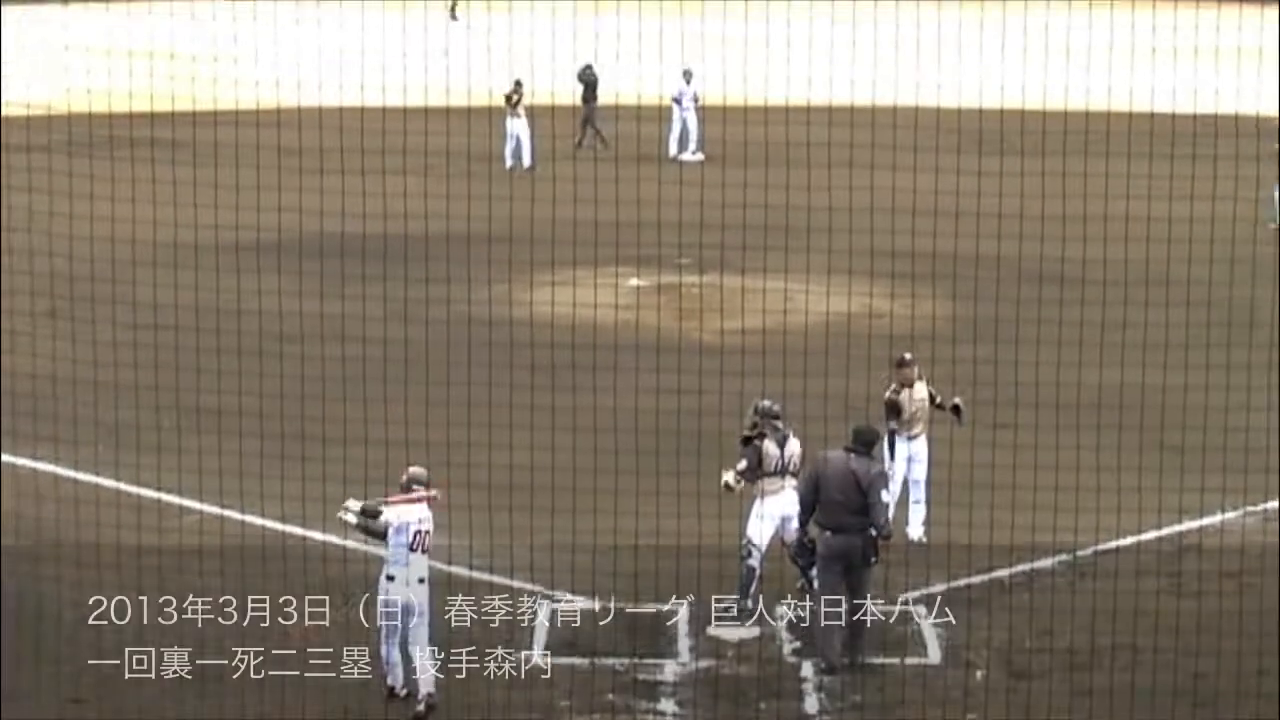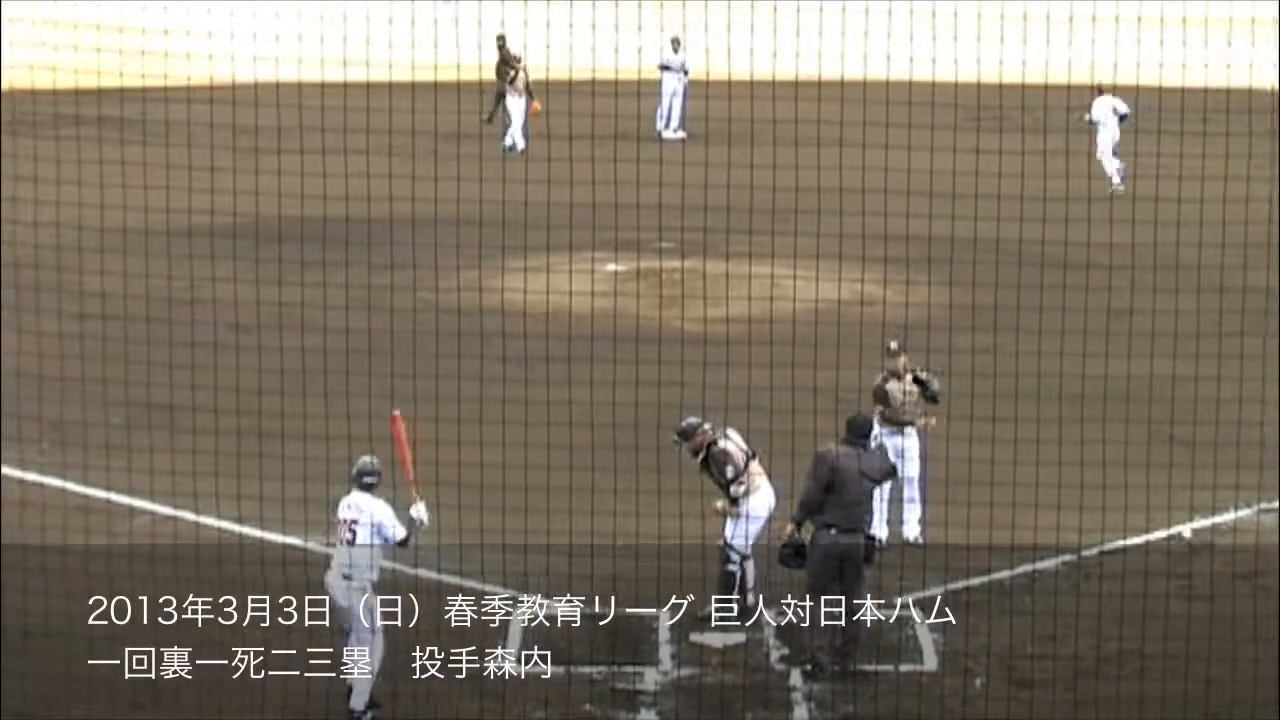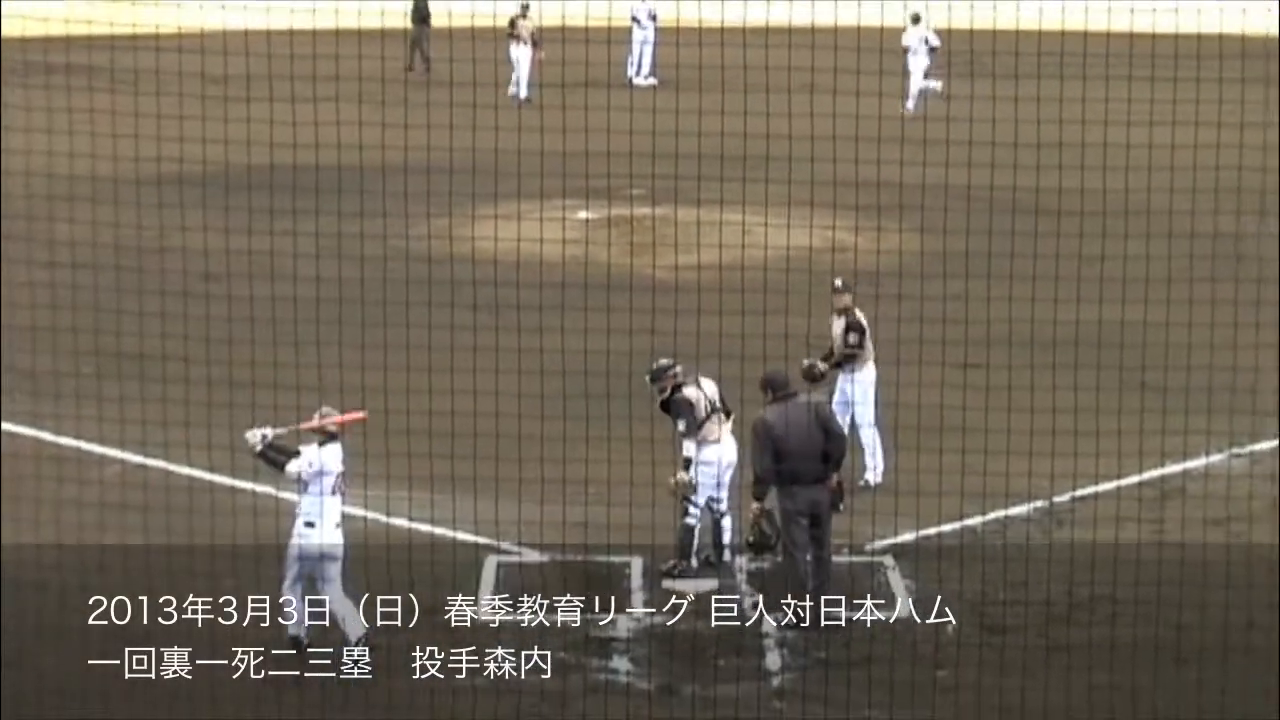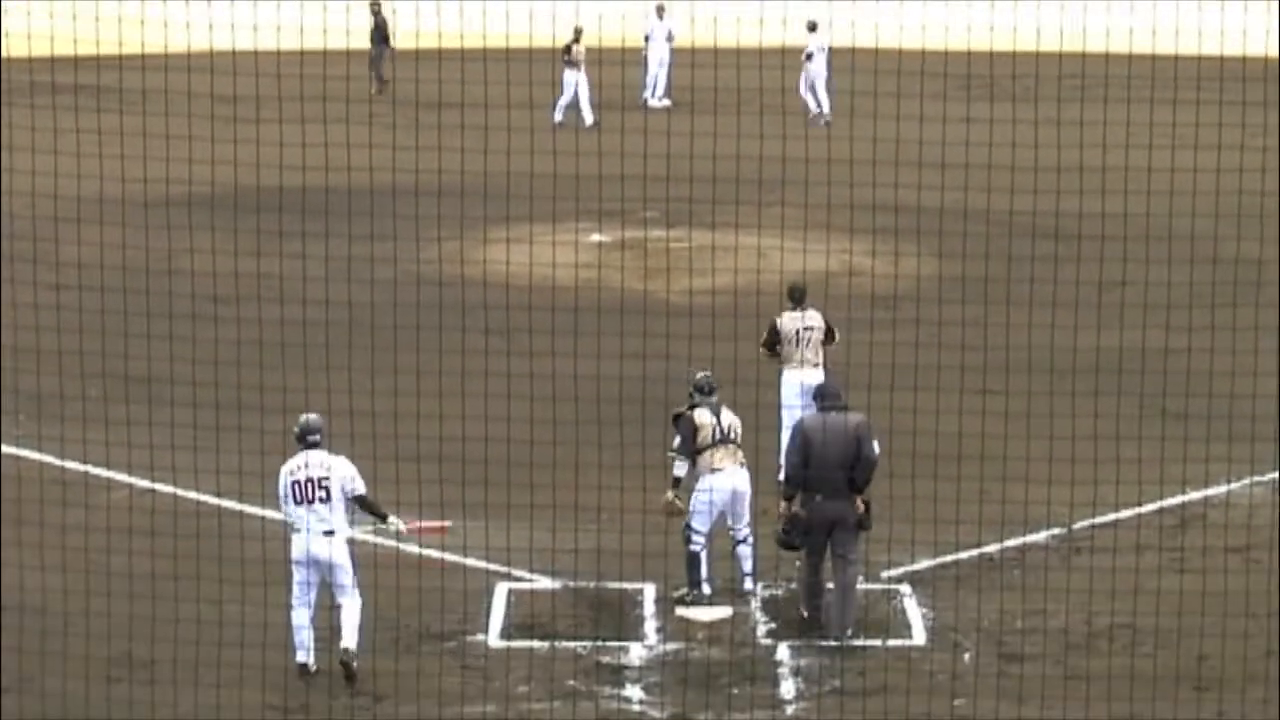
dt=1s
person 1, frame 1
left shoulder: (404, 511)
right shoulder: (424, 513)
left elbow: (383, 517)
right elbow: (385, 530)
left wrist: (359, 508)
right wrist: (356, 520)
left hip: (393, 586)
right hip: (419, 587)
left knee: (390, 638)
right knee: (420, 642)
left ankle: (396, 685)
right ankle: (427, 692)
person 1, frame 2
left shoulder: (345, 503)
right shoulder: (377, 506)
right elbow: (401, 540)
left wrist: (411, 519)
right wrist: (416, 518)
left hip: (336, 579)
right hip: (356, 584)
left knee: (354, 637)
right knee: (370, 645)
left ankle: (356, 687)
person 1, frame 3
left shoulder: (323, 454)
right shoulder: (331, 451)
left elbow: (292, 470)
right elbow: (294, 454)
left wrist: (260, 448)
right wrist: (267, 440)
left hip: (308, 534)
right hip: (333, 536)
left knee: (293, 586)
right knee: (332, 592)
left ankle: (297, 636)
right ankle: (358, 636)
person 1, frame 4
left shoulder: (287, 469)
right shoulder: (339, 463)
left elbow: (288, 513)
right elbow: (361, 500)
right wrist: (387, 519)
left hip: (301, 542)
right hip: (333, 541)
left knee: (301, 604)
right knee: (349, 599)
left ankle: (304, 661)
right ankle: (348, 650)
person 2, frame 1
left shoulder: (824, 461)
right shoulder: (874, 470)
left elbow: (807, 498)
right elbow: (878, 507)
left wrist: (803, 523)
right wrist: (884, 532)
left hip: (829, 540)
right hip: (859, 541)
left knee: (830, 601)
right knee: (859, 599)
left ankle: (830, 659)
right ankle: (855, 653)
person 2, frame 2
left shoulder: (828, 455)
right shoulder: (877, 463)
left elbow: (812, 494)
right elbow: (890, 472)
left wrist: (797, 522)
right wrist: (880, 449)
left hip: (826, 537)
right hip: (856, 540)
left knee: (819, 598)
right knee: (851, 601)
left ankle: (818, 661)
right ankle: (845, 660)
person 2, frame 3
left shoulder: (765, 420)
right shoulder: (816, 405)
left elbow: (763, 465)
right elbow: (838, 438)
left wrist: (758, 498)
right wrist: (832, 471)
left hip: (792, 492)
right hip: (821, 487)
left knee: (795, 550)
right knee: (821, 545)
right ankle: (819, 598)
person 2, frame 4
left shoulder: (805, 424)
right shoulder: (860, 422)
left elbow: (794, 466)
right elbow: (869, 460)
left wrist: (788, 498)
right wrist: (857, 491)
left hip: (814, 502)
right hip: (847, 504)
left knee: (813, 559)
right knee: (845, 564)
left ankle: (811, 613)
right ankle: (842, 626)
person 3, frame 1
left shoulder: (758, 443)
right shoulder: (793, 441)
left elbow: (742, 472)
right elbow: (795, 471)
left wrist: (728, 479)
left hip: (768, 502)
right hip: (791, 498)
left knee: (752, 551)
right knee: (798, 544)
left ankle: (745, 601)
right ankle: (814, 581)
person 3, frame 2
left shoulder: (716, 452)
right shoulder: (726, 433)
left elbow: (737, 481)
right elbow: (753, 456)
left wrist: (729, 505)
left hip: (751, 501)
right hip: (764, 492)
left knee: (730, 553)
right knee: (744, 549)
left ankle: (726, 607)
right ankle: (747, 600)
person 3, frame 3
left shoulder: (680, 398)
right shoulder: (705, 382)
left elbow: (688, 435)
right elbow: (727, 413)
left wrist: (684, 469)
left hip: (708, 453)
right hip: (727, 446)
left knee: (692, 508)
right knee: (719, 503)
left ankle: (686, 563)
right ankle: (722, 554)
person 3, frame 4
left shoulder: (691, 417)
right shoulder: (731, 416)
left elbow: (682, 454)
left wrist: (674, 488)
left hip: (712, 480)
right hip: (739, 476)
left knee: (695, 535)
right knee: (742, 531)
left ankle: (699, 590)
right ankle: (748, 582)
person 4, frame 1
left shoulder: (922, 382)
right shoulder: (893, 396)
left elbow: (934, 400)
right elbow: (891, 429)
left wrist: (949, 406)
right wrist: (891, 459)
left hip: (919, 441)
right hip: (899, 442)
left knee: (919, 487)
right knee: (892, 486)
left ankle: (916, 531)
person 4, frame 2
left shoulder: (916, 375)
right shoulder: (881, 385)
left elbow: (934, 399)
right elbow: (887, 416)
left wrist: (930, 387)
right wrist: (916, 422)
left hip: (909, 434)
right hip: (885, 434)
left knee: (911, 482)
right knee: (883, 483)
left ankle: (911, 531)
right ankle: (878, 532)
person 4, frame 3
left shoulder: (854, 320)
right shoulder: (836, 317)
left elbow: (850, 354)
left wrist: (825, 367)
right wrist: (819, 363)
left hip: (861, 374)
right hip: (845, 374)
left knee: (865, 424)
right knee: (837, 420)
left ankle: (874, 473)
person 4, frame 4
left shoulder: (781, 321)
right shoulder: (818, 317)
left elbow: (765, 348)
right elbow: (833, 338)
left hip: (792, 376)
right hip: (816, 373)
left knee: (790, 424)
